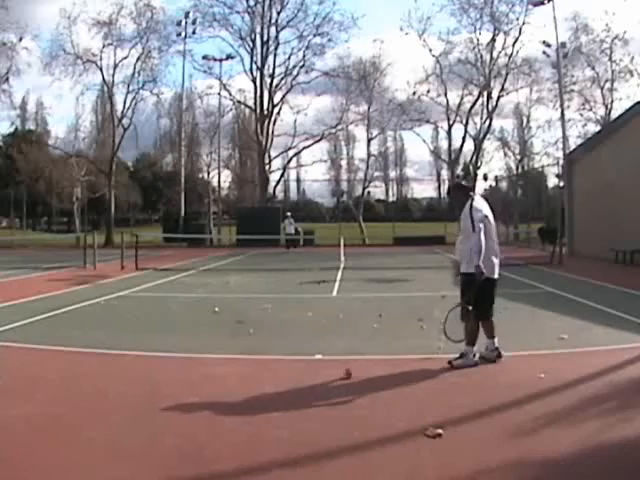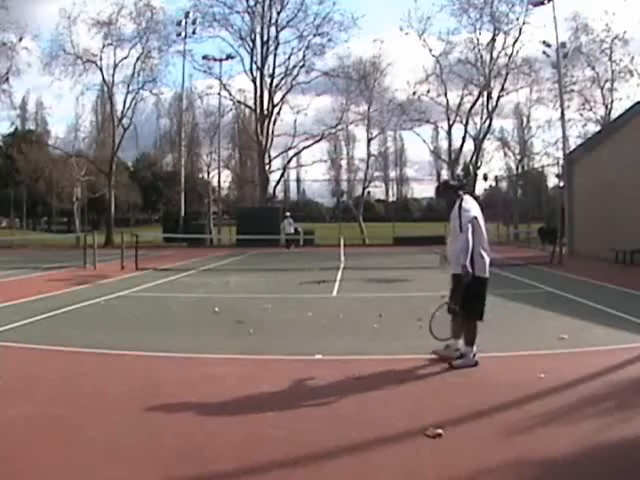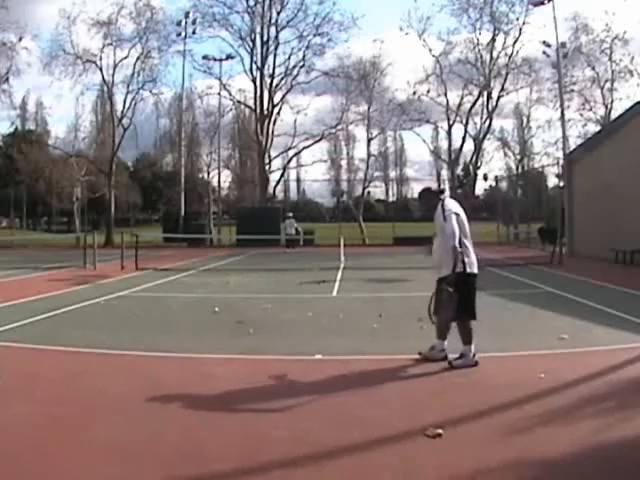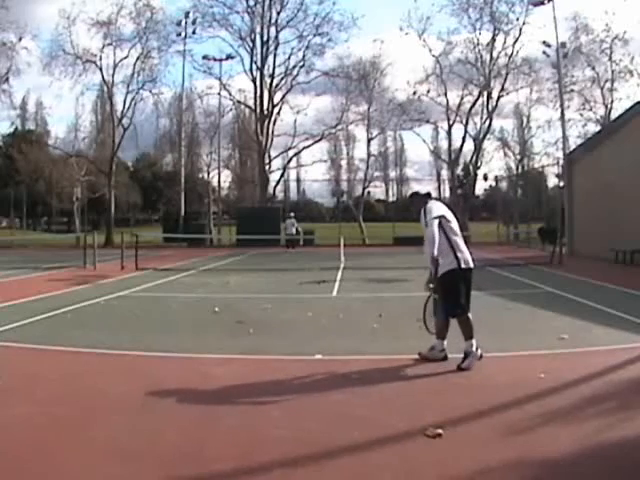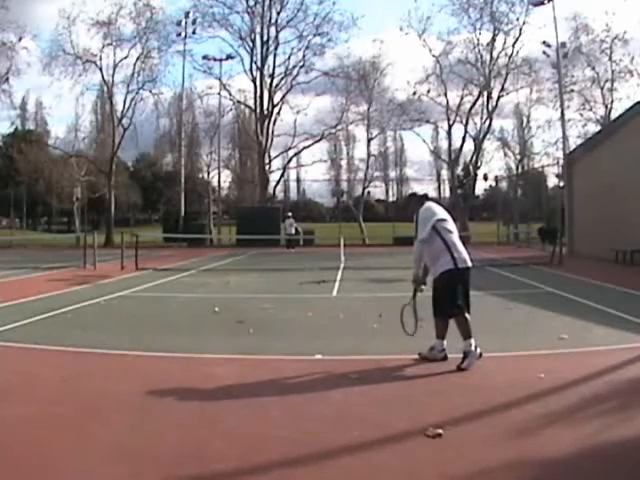
dt=0.4s
person 1, frame 1
left shoulder: (472, 207)
right shoulder: (476, 205)
left elbow: (477, 237)
left wrist: (477, 264)
right wrist: (461, 263)
left hip: (477, 270)
right hip: (478, 268)
left knee: (471, 313)
right knee: (482, 312)
left ankle: (469, 354)
right ankle: (492, 348)
person 1, frame 2
left shoulder: (462, 207)
right shoulder: (465, 204)
left elbow: (465, 237)
left wrist: (464, 264)
right wrist: (453, 257)
left hip: (469, 269)
right hip: (469, 267)
left knee: (466, 313)
right knee: (457, 310)
left ankle: (469, 354)
right ankle: (454, 348)
person 1, frame 3
left shoulder: (444, 206)
right shoulder: (444, 208)
left elbow: (451, 226)
left wrist: (454, 246)
right wrist: (436, 246)
left hip: (459, 269)
right hip: (450, 269)
left knee: (460, 313)
right knee: (443, 311)
left ankle: (469, 354)
right ankle: (440, 349)
person 1, frame 4
left shoulder: (429, 207)
right shoulder: (434, 209)
left elbow: (431, 229)
left wrist: (433, 255)
right wrist: (432, 275)
left hip: (455, 266)
right hip: (447, 267)
left knee: (459, 308)
right knee: (442, 309)
left ankle: (472, 349)
right ankle: (439, 348)
person 1, frame 5
left shoulder: (425, 210)
right shoulder: (430, 212)
left elbow: (420, 243)
right elbow: (430, 249)
left wrist: (416, 271)
right wrist: (423, 275)
left hip: (453, 266)
right hip: (444, 268)
left knee: (456, 308)
right knee: (440, 310)
left ankle: (471, 348)
right ankle: (439, 348)
